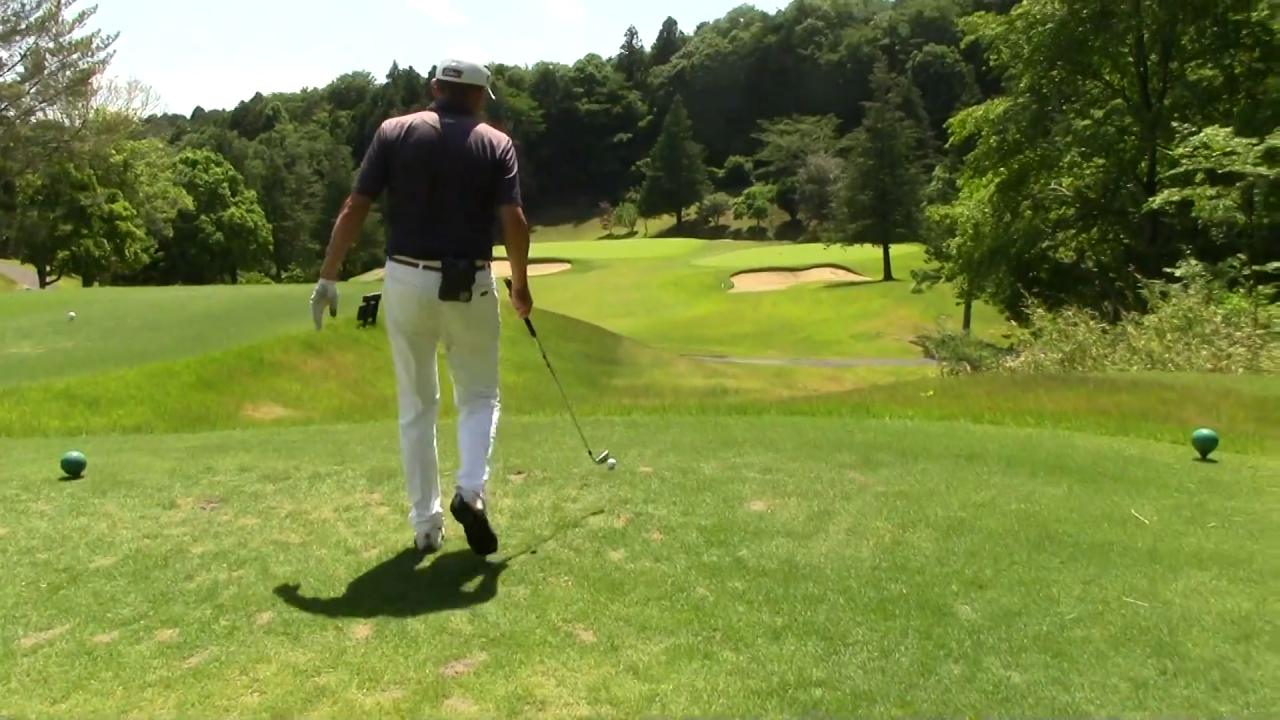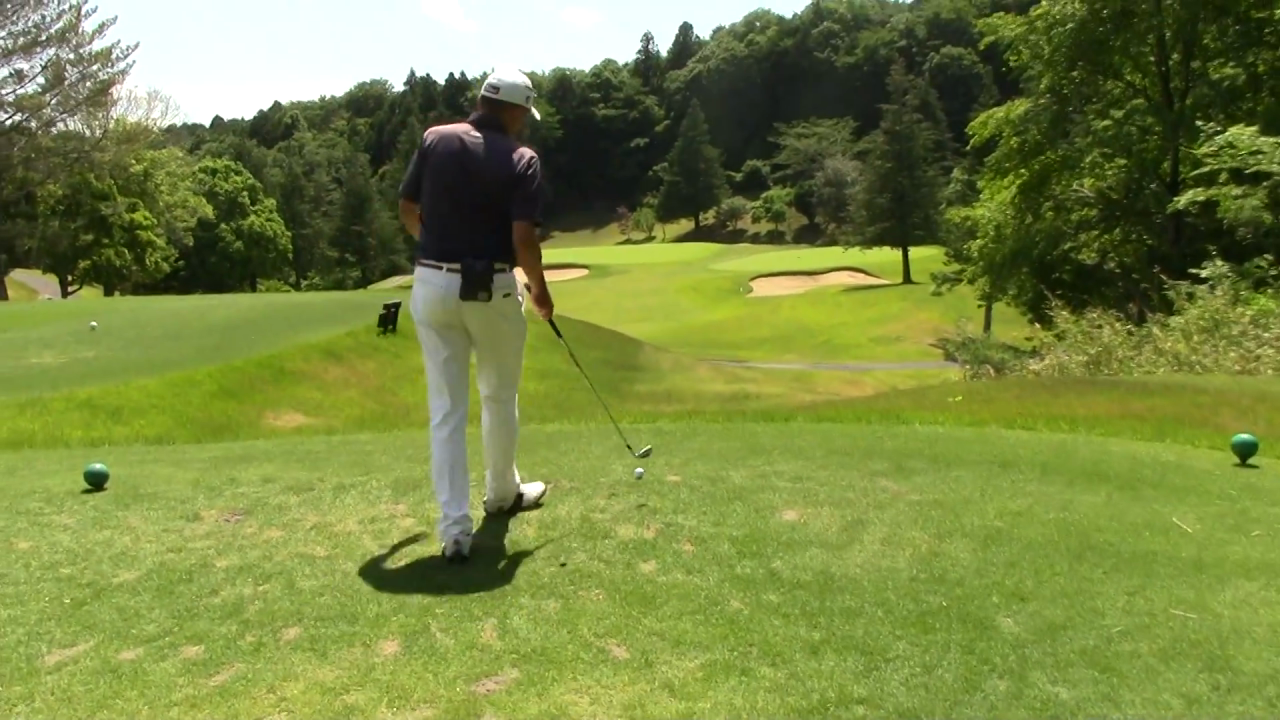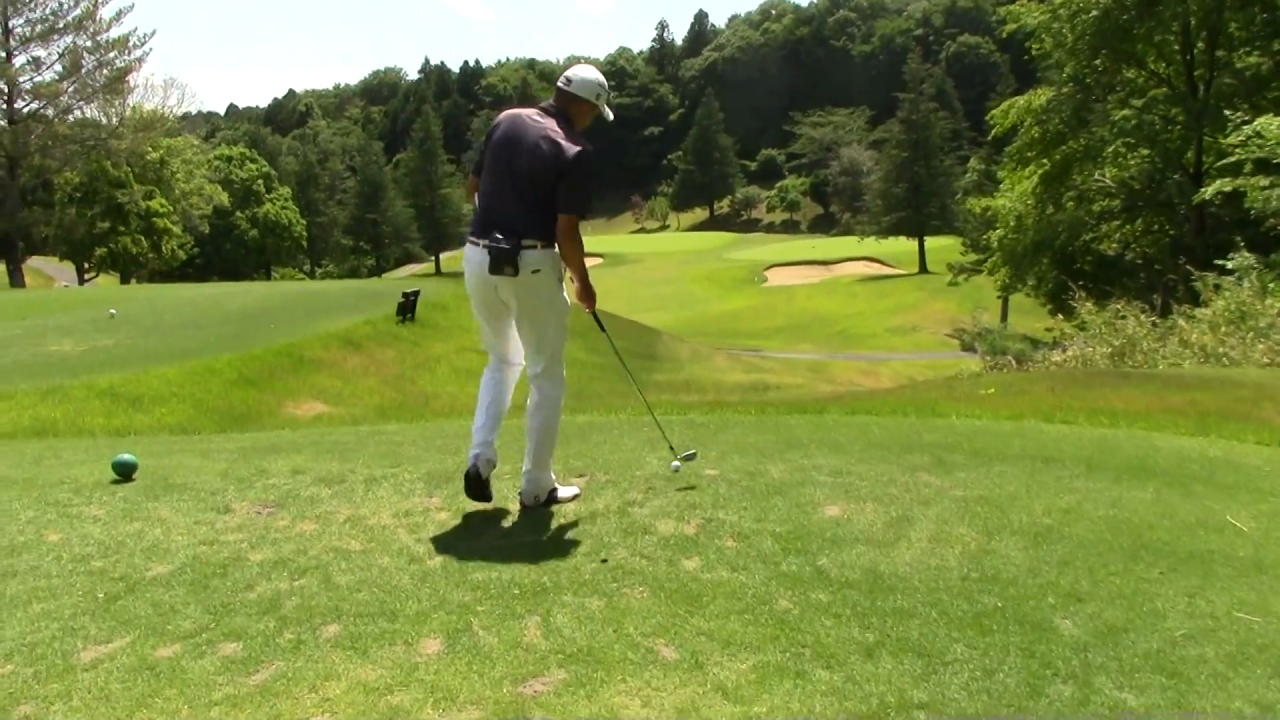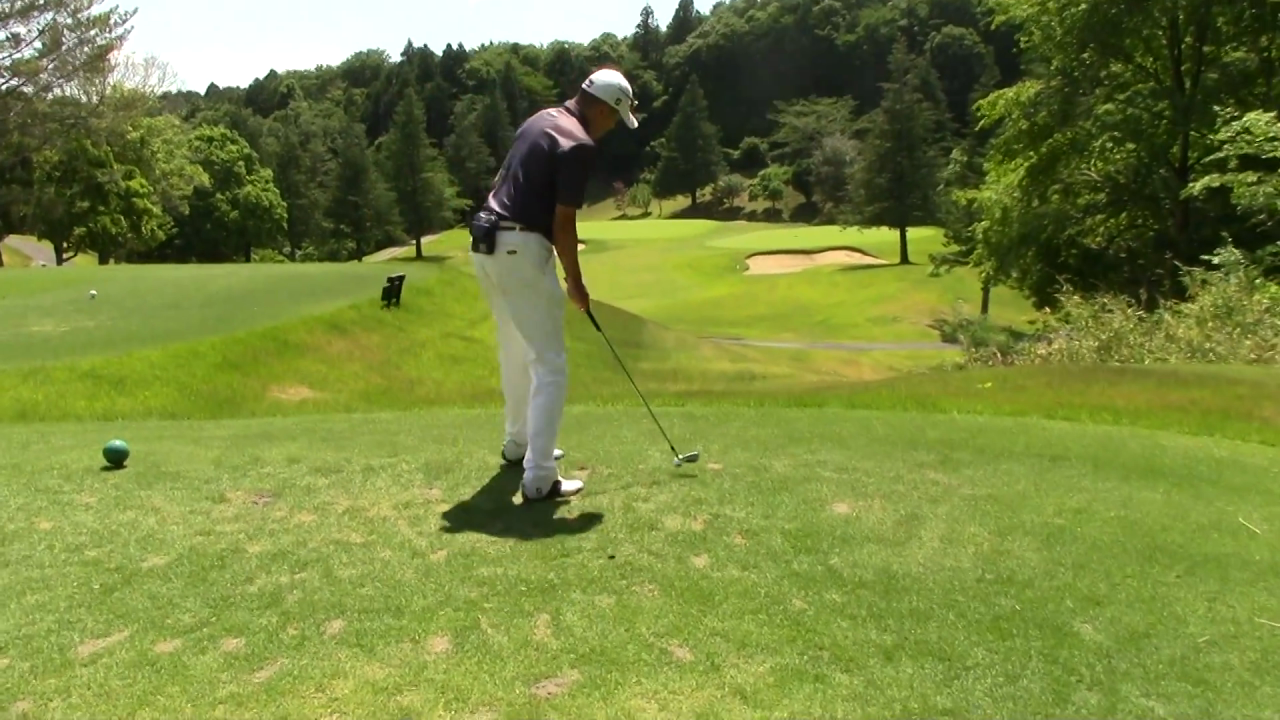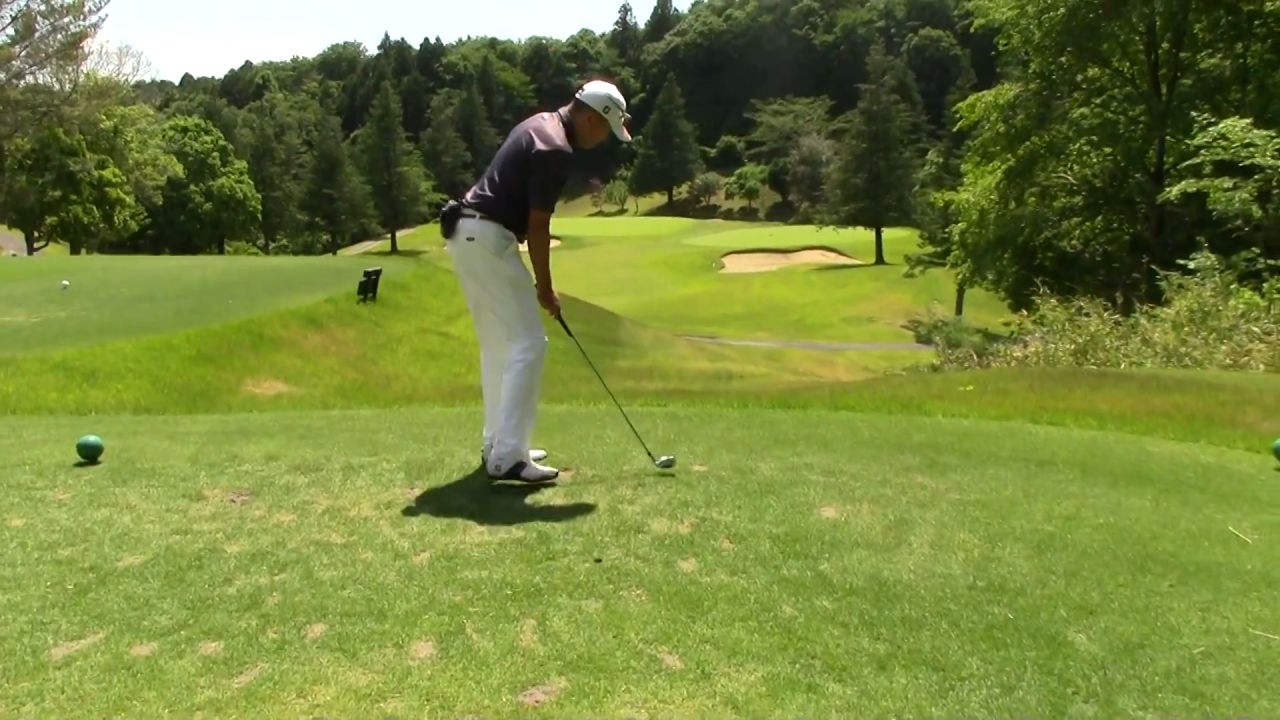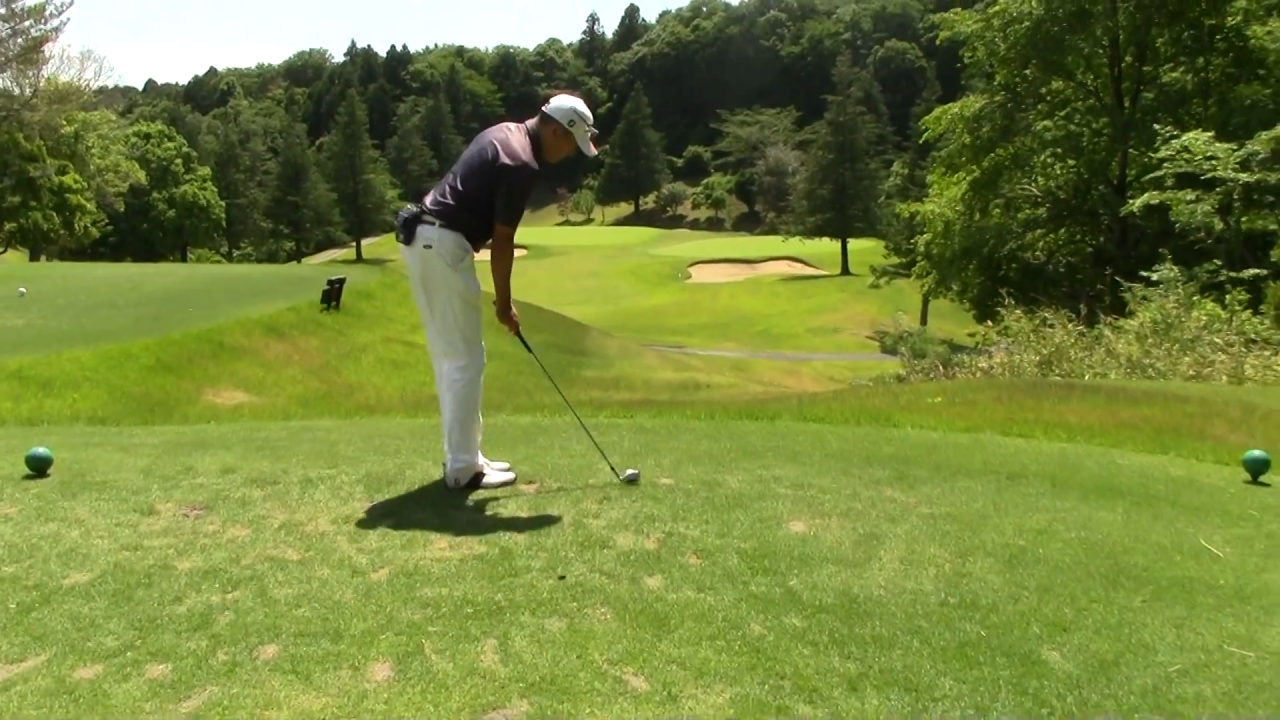
dt=0.3s
person 1, frame 1
left shoulder: (394, 132)
right shoulder: (496, 143)
left elbow: (353, 209)
right elbow: (514, 224)
left wrist: (326, 278)
right wrist: (520, 283)
left hip: (405, 283)
right hip: (470, 286)
left knee: (415, 409)
right knee: (479, 399)
left ankle: (425, 522)
right ankle: (471, 493)
person 1, frame 2
left shoulder: (435, 139)
right shoulder: (523, 160)
left elbow: (408, 212)
right elbow: (523, 239)
right wrist: (540, 289)
left hip: (433, 285)
right hip: (493, 288)
left knee: (447, 412)
right knee: (499, 397)
left ankle: (455, 530)
right ankle: (503, 493)
person 1, frame 3
left shoulder: (505, 120)
right shoulder: (574, 152)
left elbow: (472, 186)
right elbow: (566, 232)
right wrist: (583, 284)
left hip: (479, 258)
right hip: (533, 264)
left knee: (502, 364)
right knee: (546, 375)
left ankle: (481, 459)
right ankle: (537, 485)
person 1, frame 4
left shoulder: (538, 120)
right shoulder: (579, 145)
left elbow: (500, 181)
right elbow: (563, 223)
right wrist: (575, 282)
left hip: (488, 242)
right hip: (522, 249)
left knee: (516, 351)
right knee: (549, 363)
left ankle: (518, 444)
right ankle: (539, 477)
person 1, frame 5
left shoulder: (542, 122)
right shoulder: (556, 150)
right elbow: (538, 226)
right wrist: (545, 286)
left hip: (469, 232)
right hip: (486, 238)
left knee: (497, 345)
right knee: (528, 344)
left ankle: (499, 444)
right ankle: (508, 455)
person 1, frame 6
left shoulder: (505, 131)
right shoulder: (522, 164)
right elbow: (502, 241)
right wrist: (503, 302)
left hip: (424, 237)
right hip: (443, 245)
left knee: (449, 357)
right knee: (466, 361)
left ankle: (462, 456)
right ankle: (463, 469)
